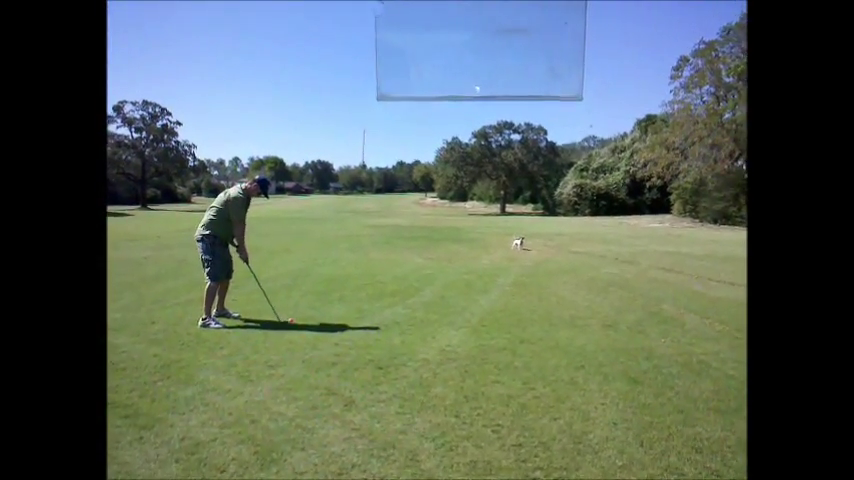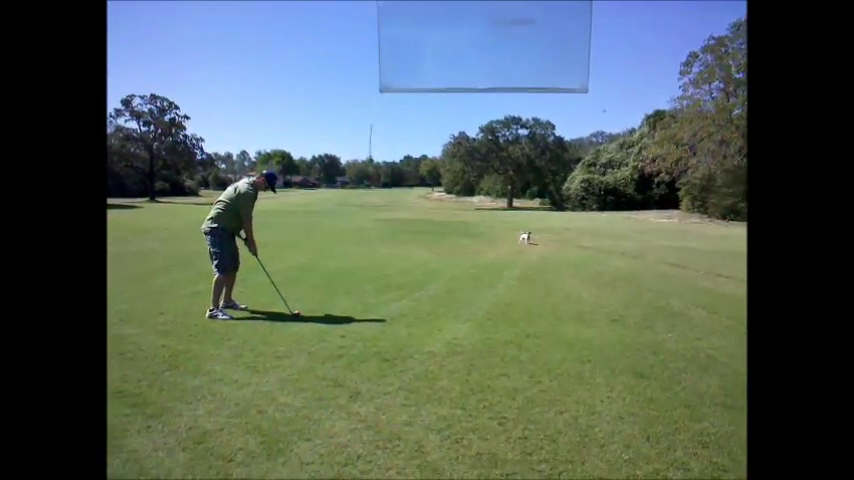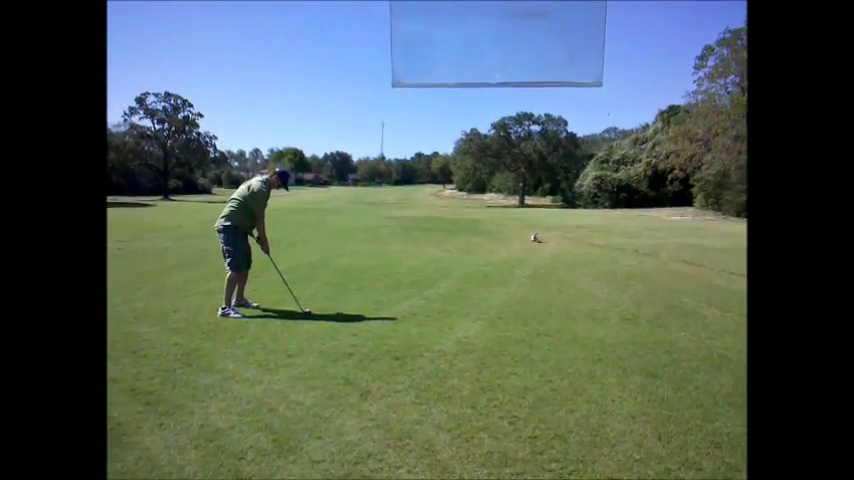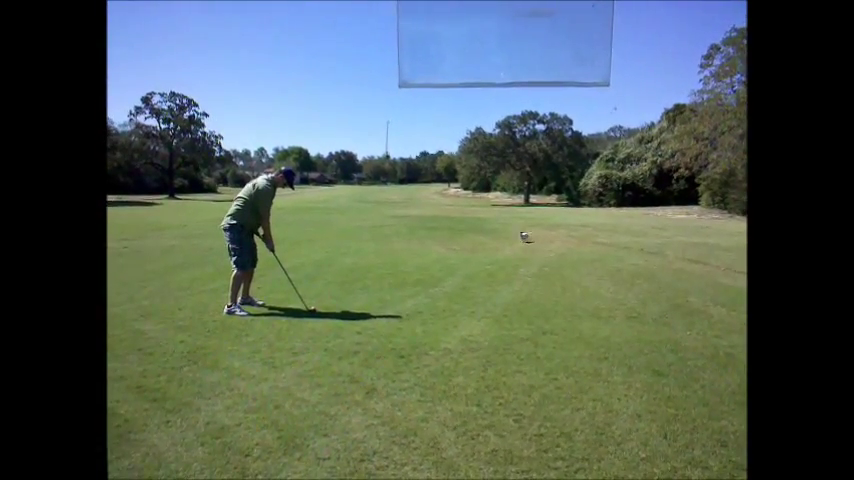
dt=0.3s
person 1, frame 1
left shoulder: (244, 196)
right shoulder: (237, 195)
left elbow: (241, 224)
right elbow: (237, 225)
left wrist: (240, 246)
right wrist: (242, 248)
left hip: (219, 238)
right hip: (209, 237)
left knee: (226, 274)
right knee: (215, 277)
left ankle: (220, 309)
right ankle: (206, 318)
person 1, frame 2
left shoulder: (248, 187)
right shoulder: (246, 191)
left elbow: (245, 218)
right elbow: (246, 220)
left wrist: (248, 238)
right wrist: (251, 242)
left hip: (225, 230)
right hip: (217, 229)
left knee: (233, 267)
right knee: (223, 269)
left ankle: (227, 301)
right ankle: (213, 309)
person 1, frame 3
left shoulder: (259, 183)
right shoulder: (260, 188)
left elbow: (257, 216)
right elbow: (259, 218)
left wrist: (260, 236)
right wrist: (264, 240)
left hip: (237, 228)
right hip: (230, 227)
left knee: (245, 265)
right knee: (235, 267)
left ankle: (239, 299)
right ankle: (225, 307)
person 1, frame 4
left shoulder: (265, 183)
right shoulder: (265, 187)
left elbow: (263, 215)
right elbow: (264, 216)
left wrist: (265, 235)
right wrist: (269, 238)
left hip: (243, 226)
right hip: (236, 226)
left knee: (250, 263)
right knee: (241, 266)
left ankle: (245, 297)
right ankle: (231, 305)
